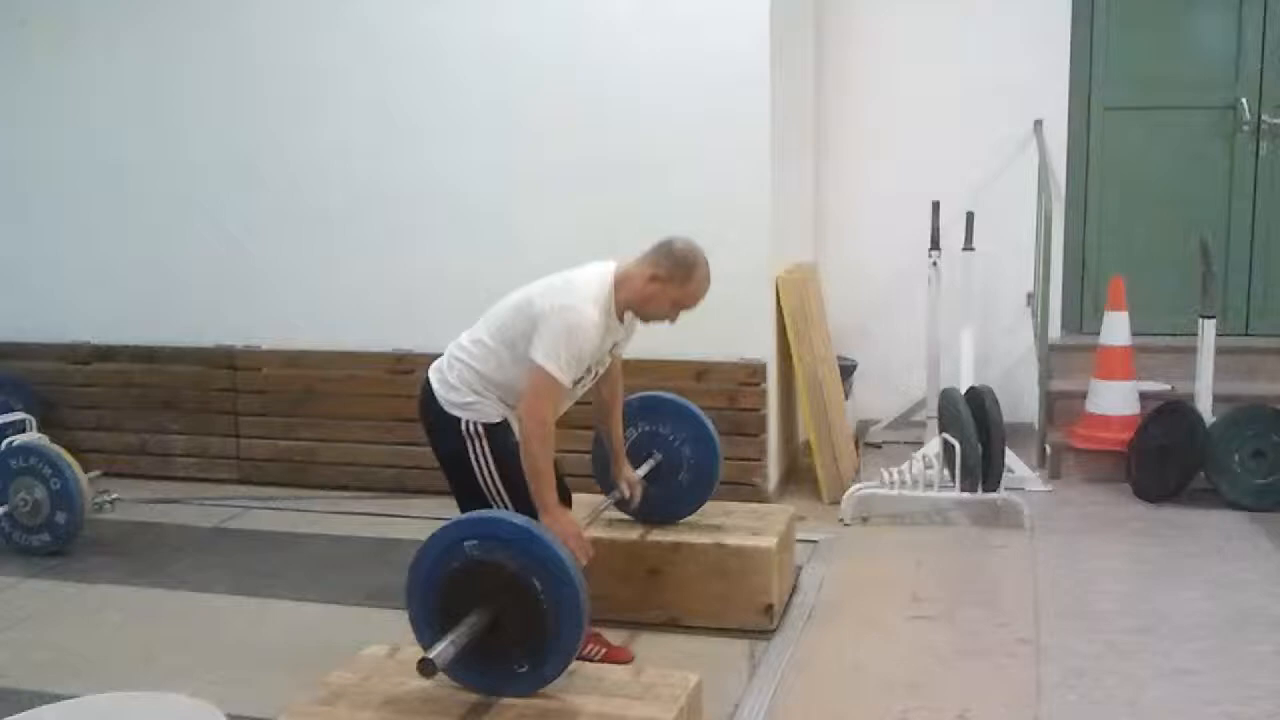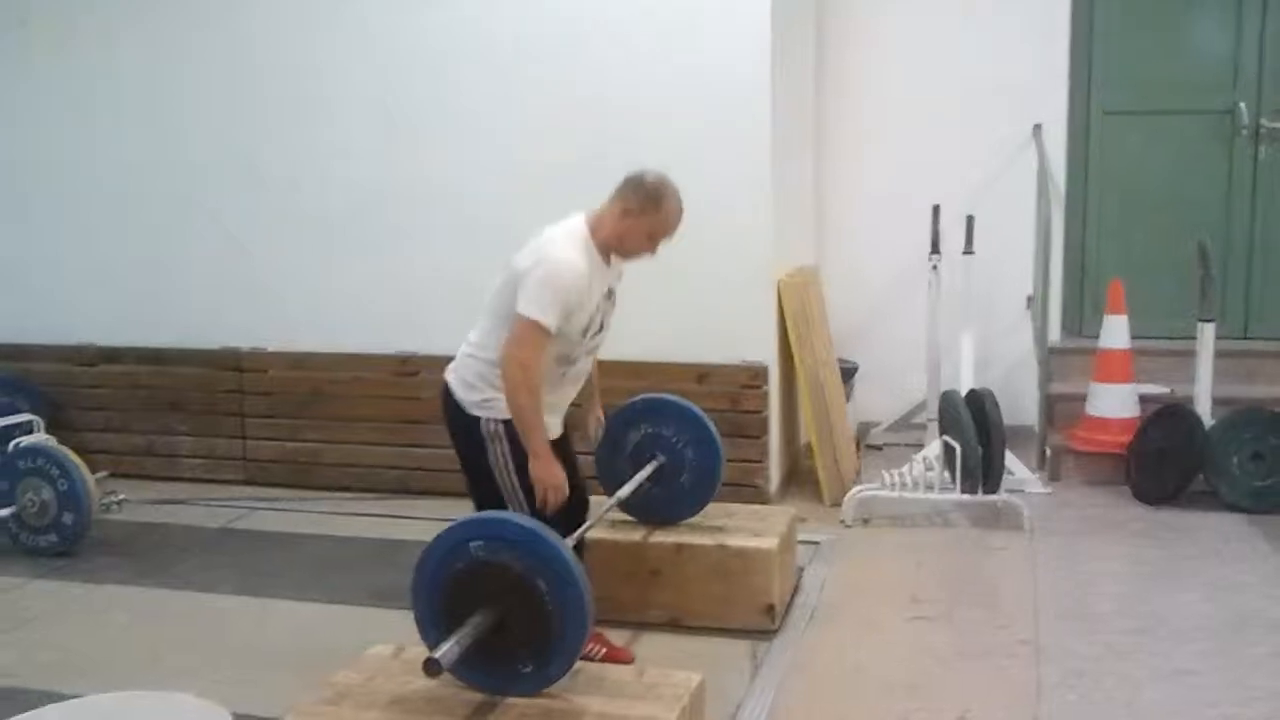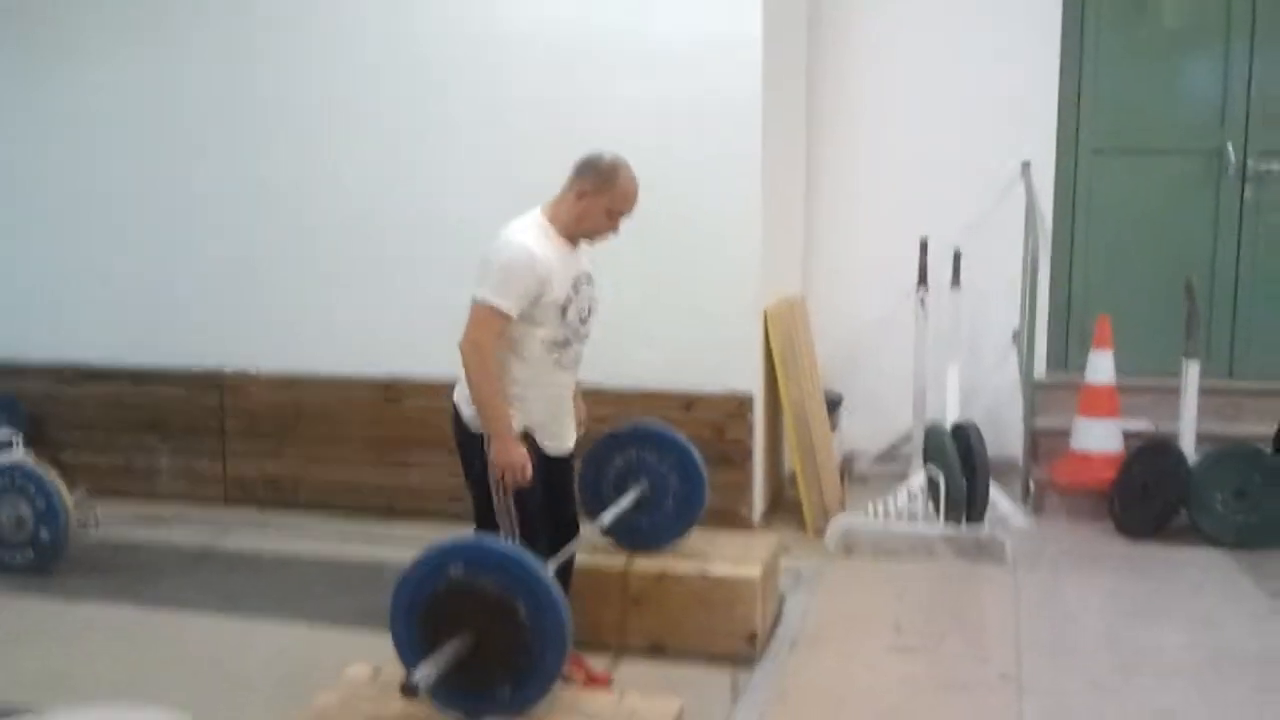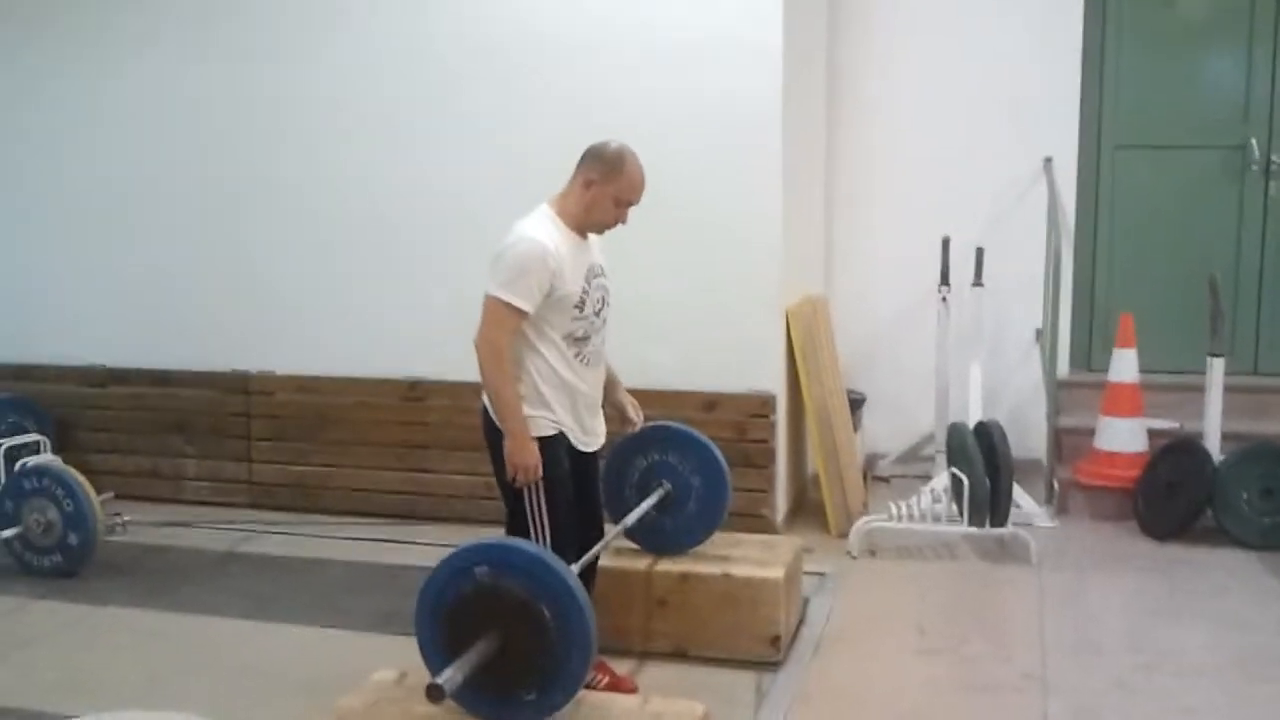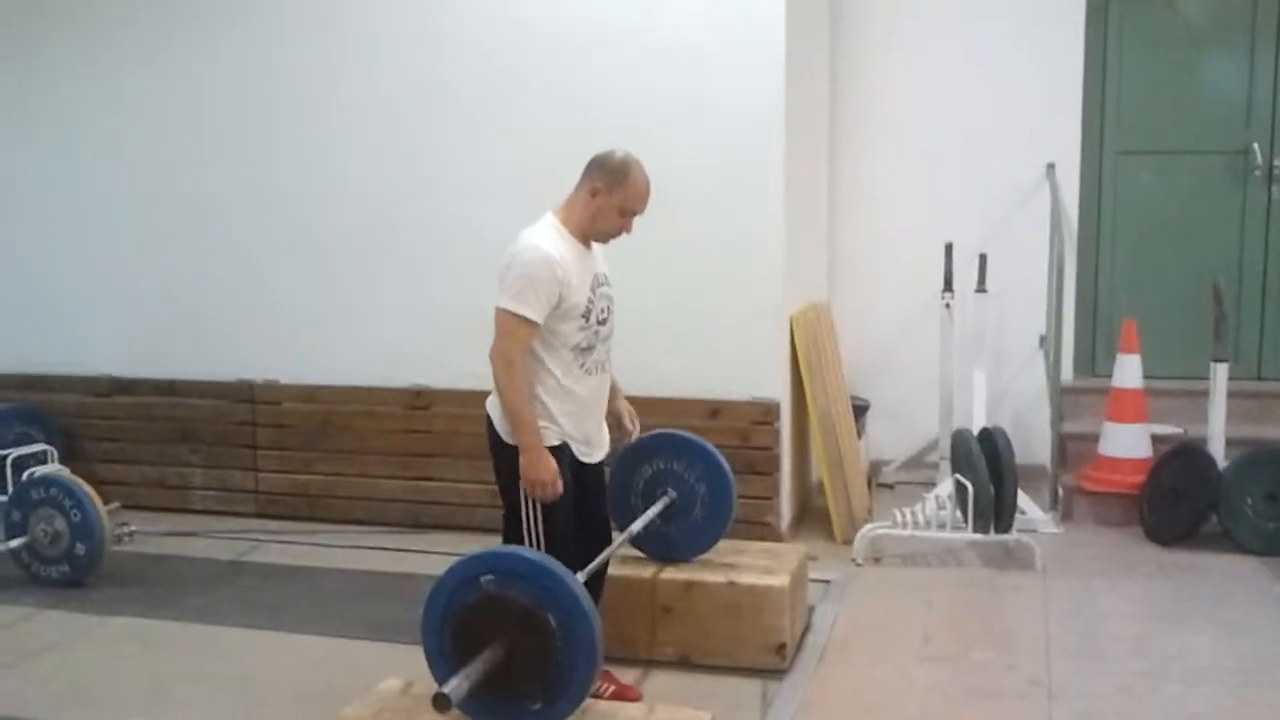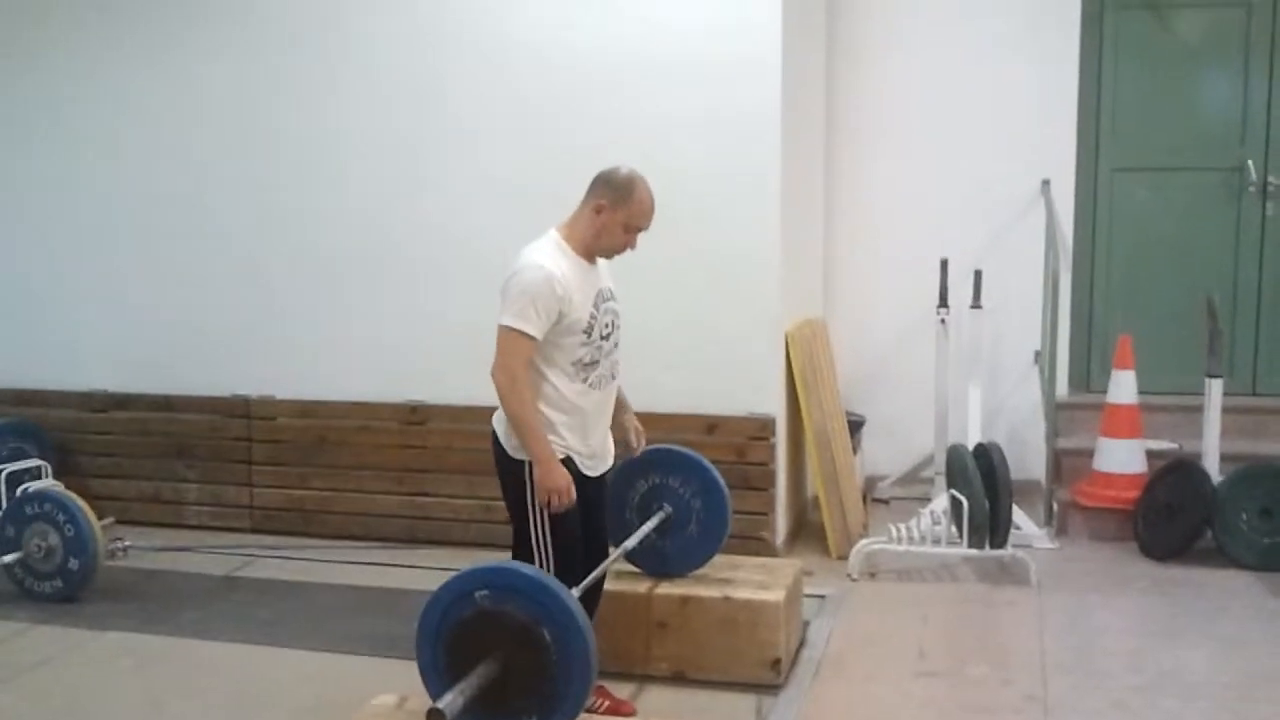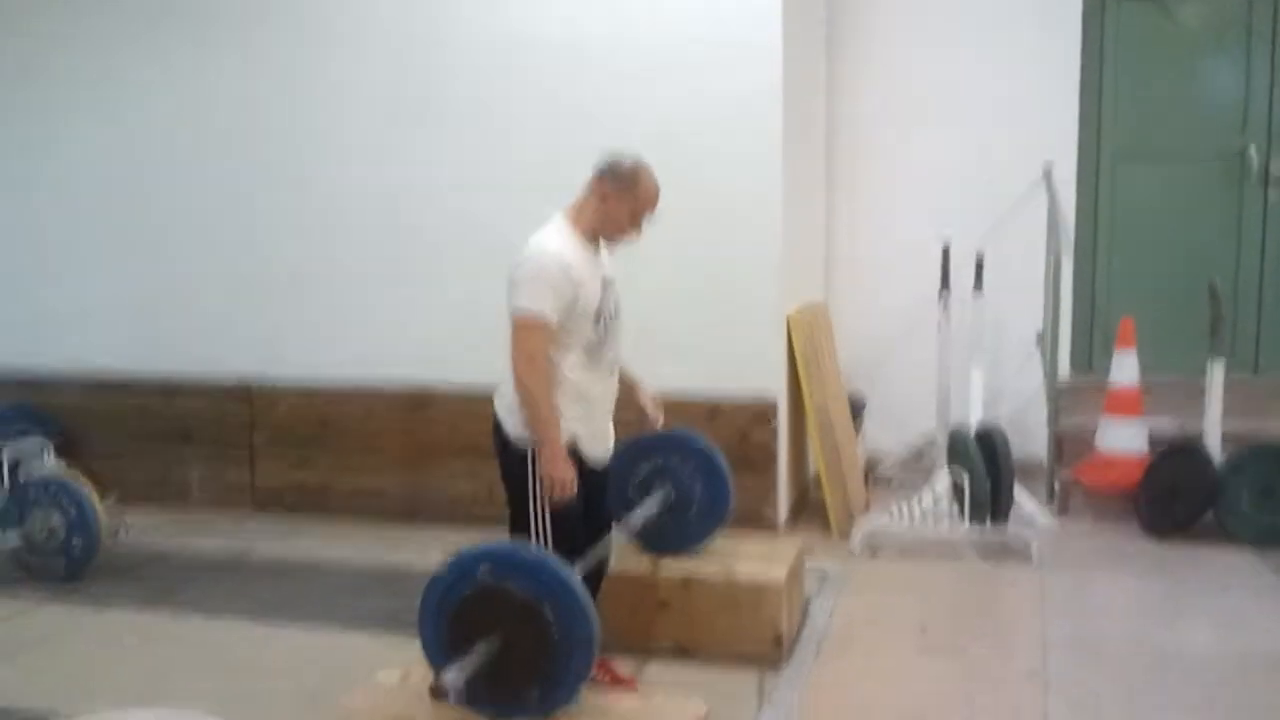
dt=0.3s
person 1, frame 1
left shoulder: (621, 301)
right shoulder: (579, 313)
left elbow: (607, 379)
right elbow: (536, 416)
left wrist: (620, 461)
right wrist: (550, 511)
left hip: (499, 401)
right hip: (464, 406)
left knee: (555, 512)
person 1, frame 2
left shoulder: (605, 254)
right shoulder: (562, 263)
right elbow: (517, 362)
left wrist: (593, 398)
right wrist: (540, 457)
left hip: (538, 408)
right hip: (490, 407)
left knee: (568, 519)
person 1, frame 3
left shoulder: (572, 248)
right shoulder: (522, 250)
right elbow: (477, 345)
left wrist: (572, 399)
right wrist: (503, 438)
left hip: (550, 427)
right hip: (501, 428)
left knee: (559, 543)
person 1, frame 4
left shoulder: (585, 242)
right shoulder: (533, 245)
right elbow: (492, 343)
left wrist: (615, 390)
right wrist: (517, 435)
left hip: (577, 426)
right hip: (533, 431)
left knee: (583, 547)
right knee: (544, 557)
person 1, frame 5
left shoulder: (588, 252)
right shoulder: (540, 254)
right elbow: (506, 356)
left wrist: (614, 398)
right wrist: (532, 450)
left hip: (583, 437)
right hip: (538, 441)
left knee: (591, 553)
person 1, frame 6
left shoulder: (594, 266)
right shoulder: (541, 271)
right elbow: (508, 371)
left wrist: (621, 413)
right wrist: (544, 461)
left hip: (587, 451)
right hip: (542, 457)
left knee: (589, 573)
right knee: (547, 582)
person 1, frame 7
left shoulder: (593, 253)
right shoulder: (551, 256)
right elbow: (528, 360)
left wrist: (634, 389)
right wrist: (551, 452)
left hip: (587, 436)
right hip: (543, 441)
left knee: (589, 553)
